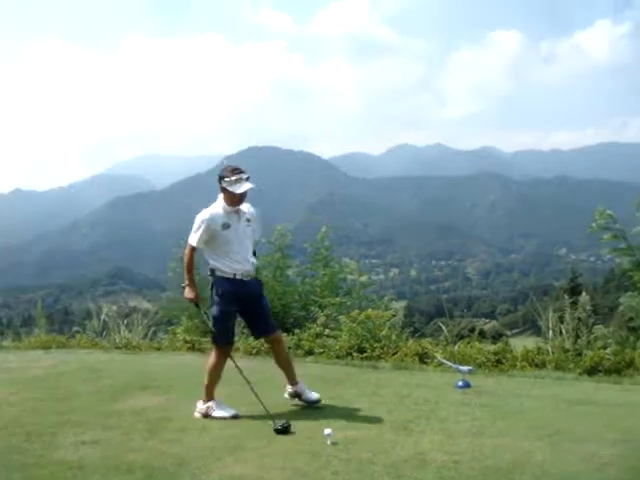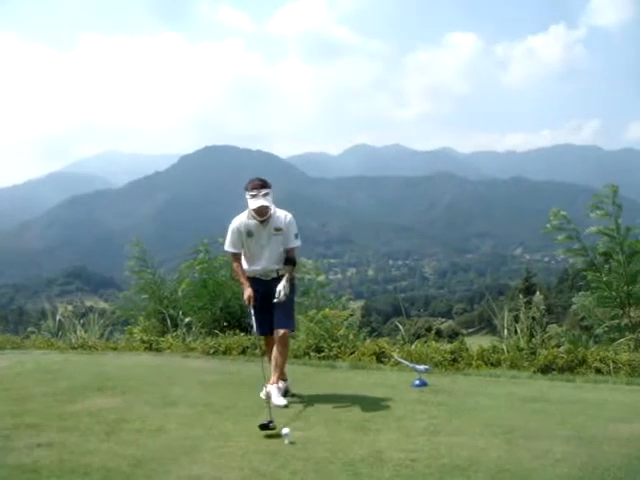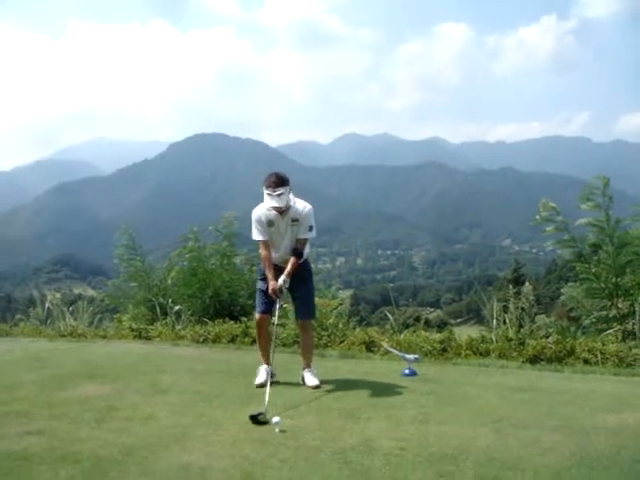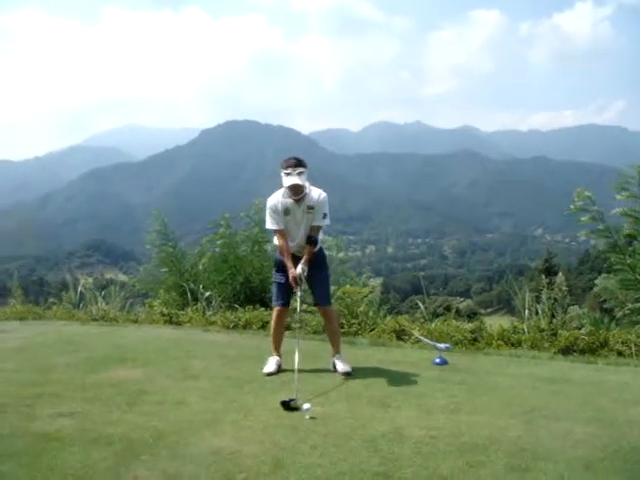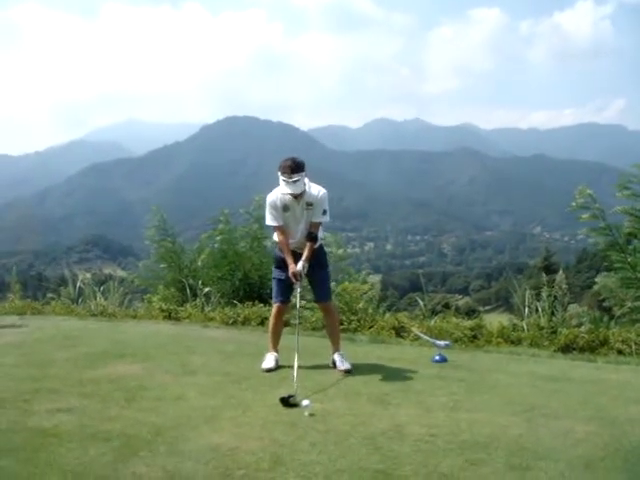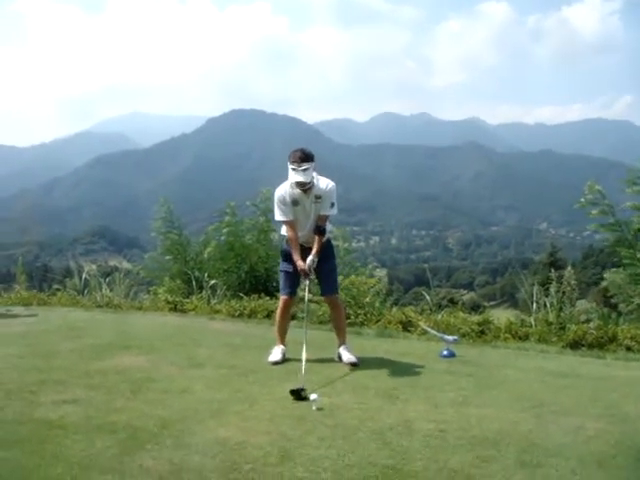
dt=0.7s
person 1, frame 1
left shoulder: (251, 213)
right shoulder: (209, 217)
right elbow: (190, 251)
right wrist: (190, 285)
left hip: (251, 284)
right hip: (225, 285)
left knee: (275, 338)
right knee: (222, 348)
left ankle: (296, 386)
right ankle: (207, 402)
person 1, frame 2
left shoulder: (285, 219)
right shoulder: (239, 224)
left elbow: (291, 255)
right elbow: (236, 259)
left wrist: (286, 282)
right wrist: (246, 287)
left hip: (279, 281)
right hip: (254, 283)
left knee: (282, 334)
right knee: (267, 337)
left ankle: (273, 384)
right ankle: (282, 379)
person 1, frame 3
left shoulder: (304, 210)
right shoulder: (259, 213)
left elbow: (300, 249)
right elbow: (265, 249)
left wrist: (286, 277)
right wrist: (272, 279)
left hip: (298, 267)
right hip: (270, 267)
left knee: (305, 321)
right knee: (261, 317)
left ankle: (307, 370)
right ankle: (266, 366)
person 1, frame 4
left shoulder: (319, 197)
right shoulder: (274, 201)
left elbow: (314, 236)
right elbow: (280, 237)
left wrist: (303, 265)
right wrist: (290, 268)
left hip: (313, 255)
right hip: (285, 257)
left knee: (325, 307)
right knee: (280, 309)
left ankle: (337, 356)
right ankle: (275, 357)
person 1, frame 5
left shoulder: (319, 194)
right shoulder: (274, 198)
left elbow: (314, 233)
right elbow: (280, 233)
left wrist: (304, 261)
right wrist: (290, 264)
left hip: (314, 252)
right hip: (285, 253)
left knee: (326, 304)
right knee: (279, 305)
left ankle: (337, 353)
right ankle: (272, 353)
person 1, frame 6
left shoulder: (327, 187)
right shoulder: (282, 192)
left elbow: (321, 226)
right elbow: (290, 228)
left wrist: (313, 256)
right wrist: (297, 260)
left hip: (321, 246)
right hip: (293, 247)
left knee: (332, 298)
right knee: (286, 298)
left ankle: (342, 347)
right ankle: (279, 346)
